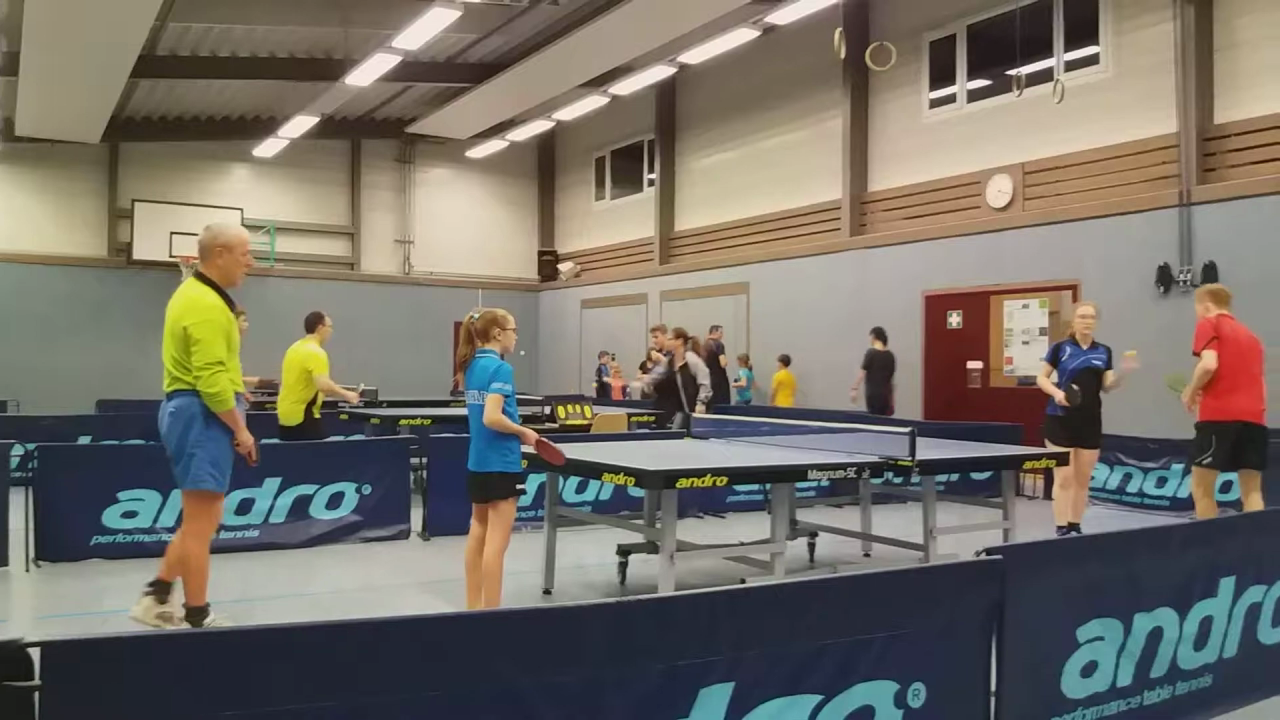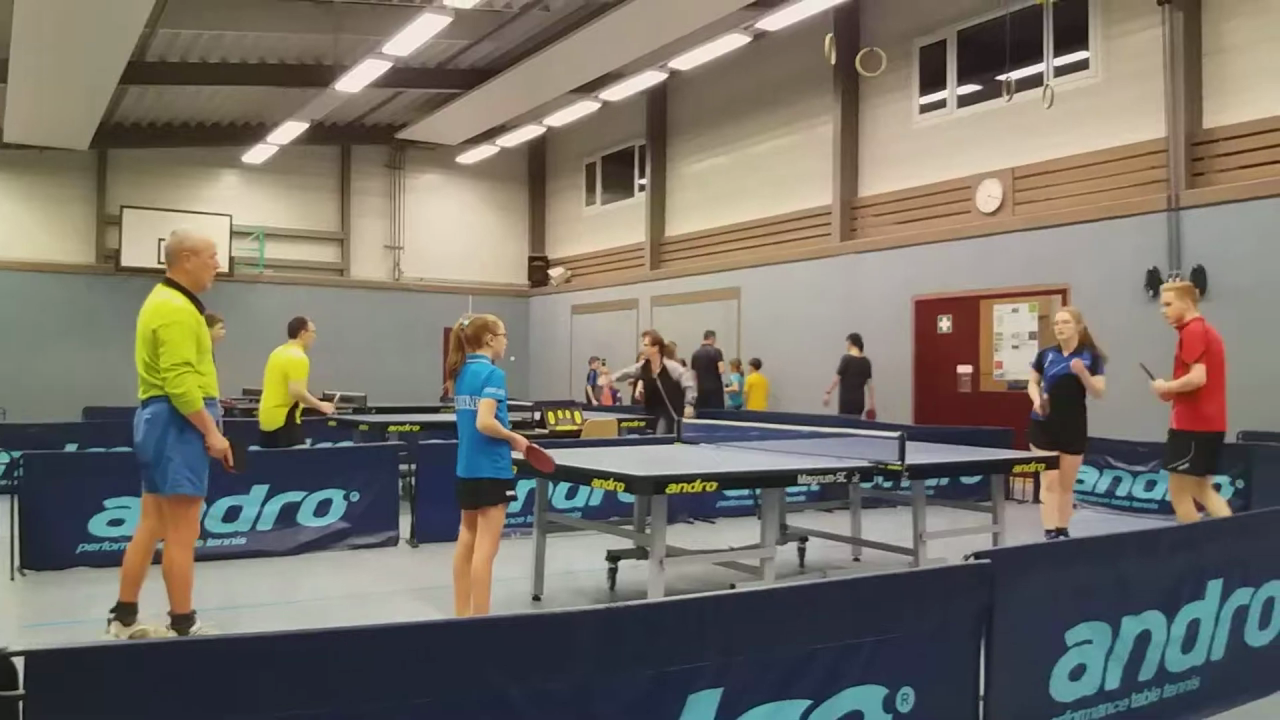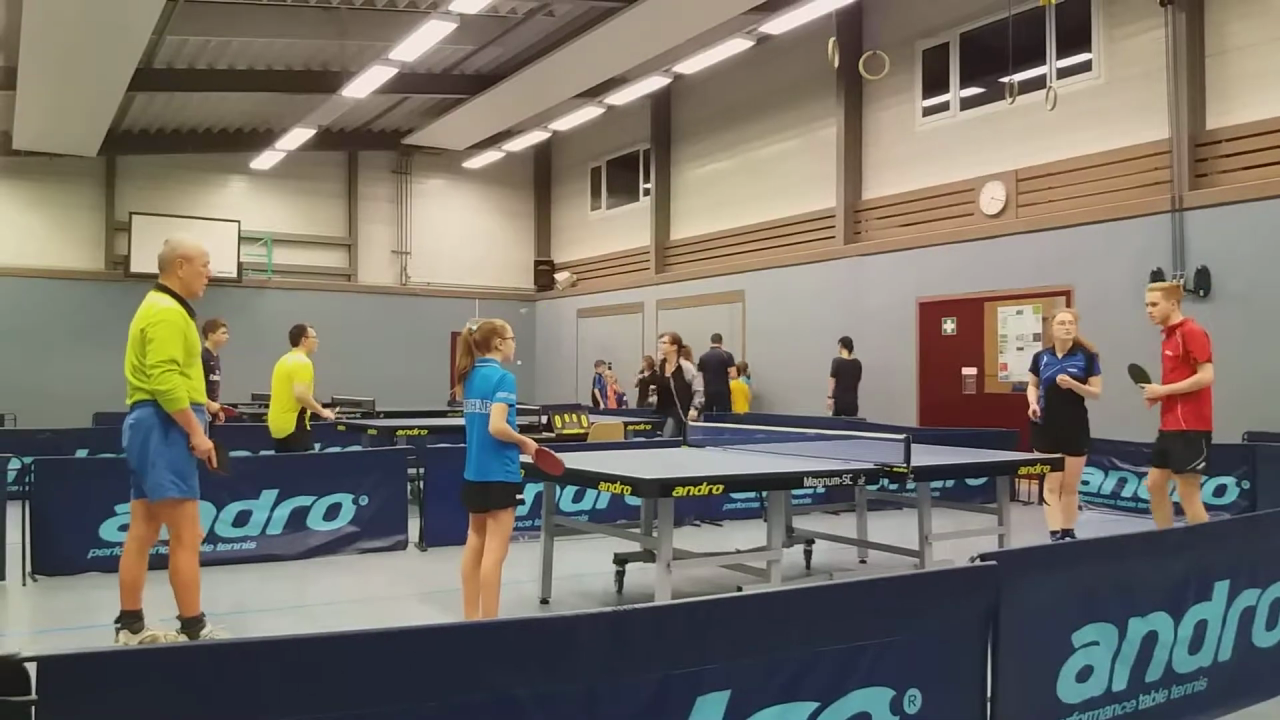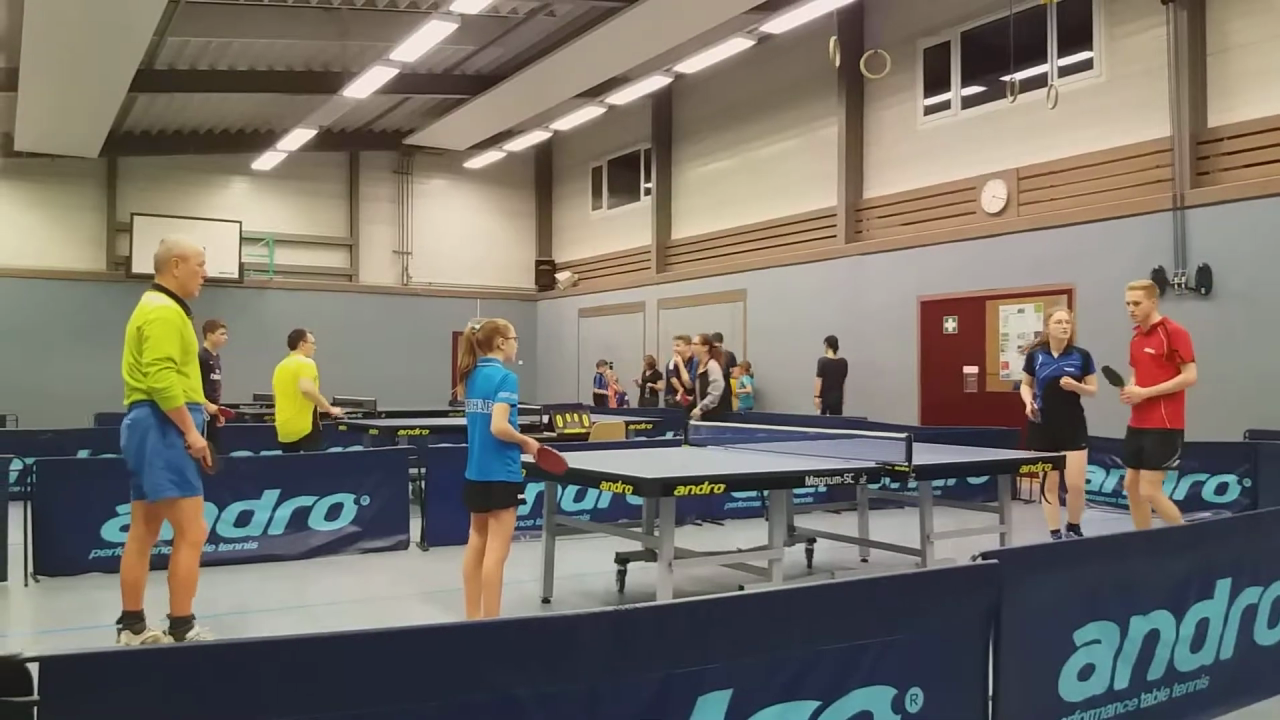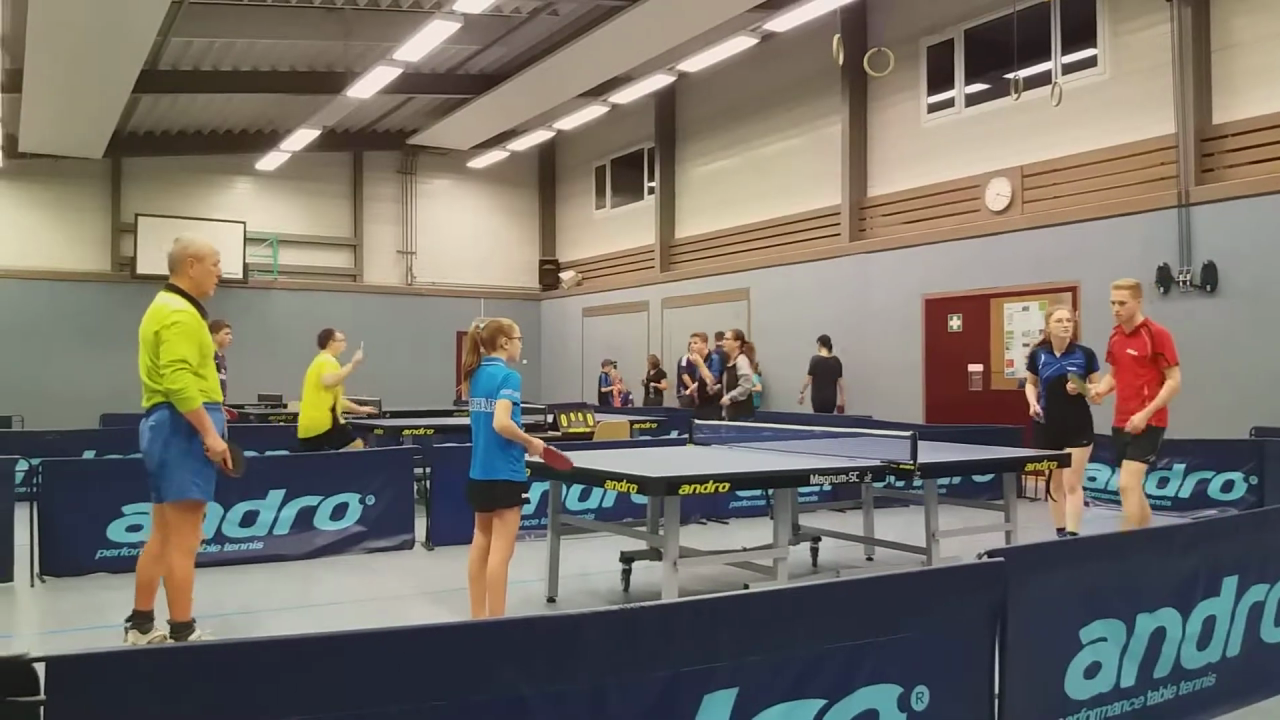
dt=0.3s
person 1, frame 1
left shoulder: (192, 292)
right shoulder: (207, 307)
right elbow: (211, 381)
right wrist: (240, 429)
left hip: (188, 411)
right hip: (203, 416)
left knee: (203, 517)
right knee: (201, 522)
left ankle: (157, 596)
right ankle: (197, 618)
person 1, frame 2
left shoulder: (164, 300)
right shoulder: (177, 309)
right elbow: (180, 383)
left wrist: (206, 426)
right wrist: (212, 432)
left hip: (158, 419)
right hip: (178, 422)
left knee: (151, 526)
right knee: (182, 531)
left ankle: (123, 618)
right ankle: (183, 626)
person 1, frame 3
left shoulder: (158, 307)
right shoulder: (167, 312)
right elbow: (165, 381)
left wrist: (193, 426)
right wrist: (197, 433)
left hip: (151, 426)
right hip: (166, 427)
left knee: (142, 533)
right knee: (186, 536)
left ankle: (130, 627)
right ankle: (193, 629)
person 1, frame 4
left shoulder: (154, 307)
right shoulder: (164, 310)
right elbow: (161, 379)
left wrist: (189, 423)
right wrist: (191, 431)
left hip: (150, 426)
right hip: (163, 427)
left knee: (143, 534)
right knee: (192, 533)
left ankle: (132, 626)
right ankle: (181, 630)
person 1, frame 5
left shoulder: (165, 307)
right shoulder: (181, 313)
right elbow: (178, 382)
right wrist: (211, 434)
left hip: (169, 427)
right hip: (184, 429)
left knee: (162, 536)
right knee: (183, 542)
left ankle: (140, 627)
right ankle: (182, 634)
person 2, frame 1
left shoulder: (472, 367)
right shoulder: (500, 368)
right elbow: (492, 418)
left wrist: (515, 429)
right wrist: (524, 432)
left hip: (478, 463)
right hip: (501, 464)
left knee: (478, 534)
right knee: (496, 542)
left ankle: (474, 606)
right ankle: (490, 611)
person 2, frame 2
left shoulder: (461, 373)
right shoulder: (492, 374)
right elbow: (484, 423)
left wrist: (505, 437)
right wrist: (514, 438)
left hip: (466, 469)
right hip: (491, 471)
left knee: (466, 542)
right knee: (485, 548)
left ankle: (462, 613)
right ankle: (479, 617)
person 2, frame 3
left shoulder: (470, 377)
right shoulder: (503, 378)
right elbow: (497, 427)
left wrist: (515, 441)
right wrist: (524, 441)
left hip: (474, 473)
right hip: (500, 474)
left knee: (474, 545)
right knee: (494, 551)
left ankle: (471, 617)
right ankle: (488, 621)
person 2, frame 4
left shoulder: (472, 376)
right shoulder: (505, 377)
right elbow: (499, 427)
left wrist: (518, 440)
right wrist: (526, 442)
left hip: (475, 473)
right hip: (501, 474)
left knee: (476, 545)
right knee: (496, 552)
left ankle: (473, 617)
right ankle: (490, 621)
person 2, frame 5
left shoulder: (476, 375)
right shoulder: (508, 376)
right elbow: (501, 423)
right wrist: (530, 442)
left hip: (479, 472)
right hip: (505, 473)
left knee: (481, 544)
right knee: (501, 551)
left ankle: (478, 616)
right ankle: (496, 621)
person 3, frame 1
left shoulder: (1208, 324)
right shoulder: (1250, 335)
left elbow: (1208, 365)
left wrist: (1190, 393)
left hip: (1218, 416)
right hip: (1254, 417)
left knee: (1202, 488)
right knee: (1251, 491)
person 3, frame 2
left shoulder: (1193, 332)
right shoulder: (1205, 331)
left elbow: (1198, 378)
left wrist: (1166, 388)
right wrist: (1173, 392)
left hip: (1191, 423)
right hip: (1210, 422)
left knee: (1178, 492)
right knee: (1203, 491)
person 3, frame 3
left shoulder: (1192, 332)
right shoulder: (1169, 336)
left elbow: (1206, 377)
left wrist: (1164, 390)
right wrist: (1159, 394)
left hip: (1190, 426)
right hip: (1171, 424)
left knee: (1188, 494)
right knee: (1154, 486)
person 3, frame 4
left shoulder: (1174, 333)
right shoulder: (1136, 337)
left elbow: (1189, 376)
left wrist: (1146, 392)
right wrist: (1130, 390)
left hip: (1164, 425)
right hip: (1138, 423)
left knee: (1151, 493)
right knee: (1132, 487)
person 3, frame 5
left shoulder: (1158, 334)
right shoulder: (1115, 336)
left elbow: (1174, 381)
left wrist: (1145, 414)
right wrist: (1101, 389)
left hip: (1147, 423)
right hip: (1122, 422)
left knee: (1127, 485)
right knee: (1132, 487)
person 4, frame 1
left shoulder: (1104, 352)
right shoulder: (1060, 348)
left elbow: (1106, 386)
right elbow: (1042, 378)
left wrist: (1122, 372)
right wrist: (1057, 393)
left hip: (1090, 421)
right hip: (1061, 419)
left knee: (1083, 480)
right knee: (1064, 478)
left ankle: (1075, 526)
right ankle: (1061, 529)
person 4, frame 2
left shoulder: (1091, 357)
right shoulder: (1045, 355)
left elbow: (1099, 392)
right elbow: (1033, 383)
left wrist: (1084, 373)
right wrist: (1037, 398)
left hip: (1074, 426)
right hip: (1044, 425)
left knee: (1067, 485)
right knee: (1049, 482)
left ankle: (1063, 531)
right ankle: (1050, 533)
person 4, frame 3
left shoulder: (1086, 357)
right shoulder: (1040, 357)
left elbow: (1096, 392)
right elbow: (1032, 386)
left wrist: (1072, 384)
right wrist: (1033, 404)
left hip: (1075, 428)
right hip: (1045, 428)
left knee: (1071, 486)
right knee: (1051, 484)
left ankle: (1069, 533)
right ankle: (1055, 535)
person 4, frame 4
left shoulder: (1082, 356)
right shoulder: (1035, 356)
left elbow: (1093, 390)
right elbow: (1026, 384)
left wrist: (1075, 386)
right wrist: (1029, 402)
left hip: (1073, 427)
right hip: (1042, 427)
left knee: (1075, 485)
right knee: (1049, 484)
left ankle: (1074, 528)
right ankle: (1055, 534)
person 4, frame 5
left shoulder: (1085, 354)
right shoulder: (1037, 355)
left elbow: (1097, 387)
right elbow: (1030, 384)
left wrist: (1081, 389)
right wrist: (1033, 403)
left hip: (1078, 426)
right hip: (1047, 426)
left knee: (1072, 484)
right knee: (1055, 483)
left ankle: (1073, 535)
right ankle: (1061, 533)
